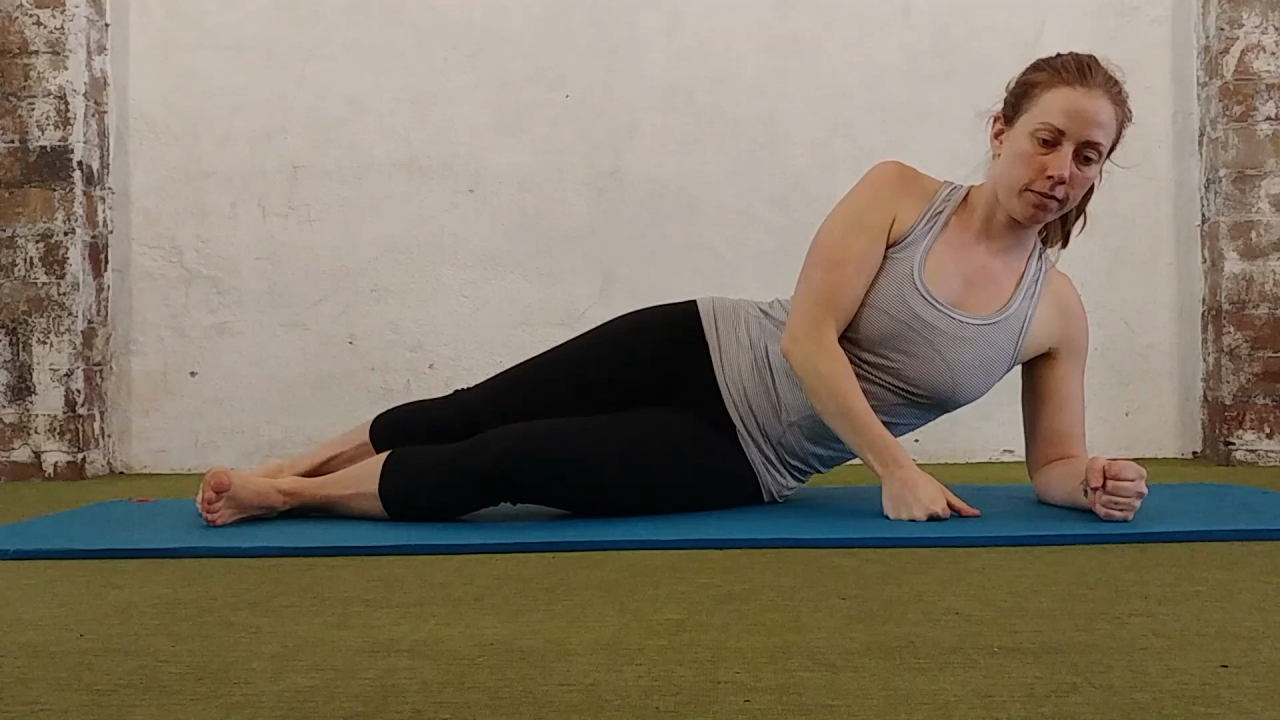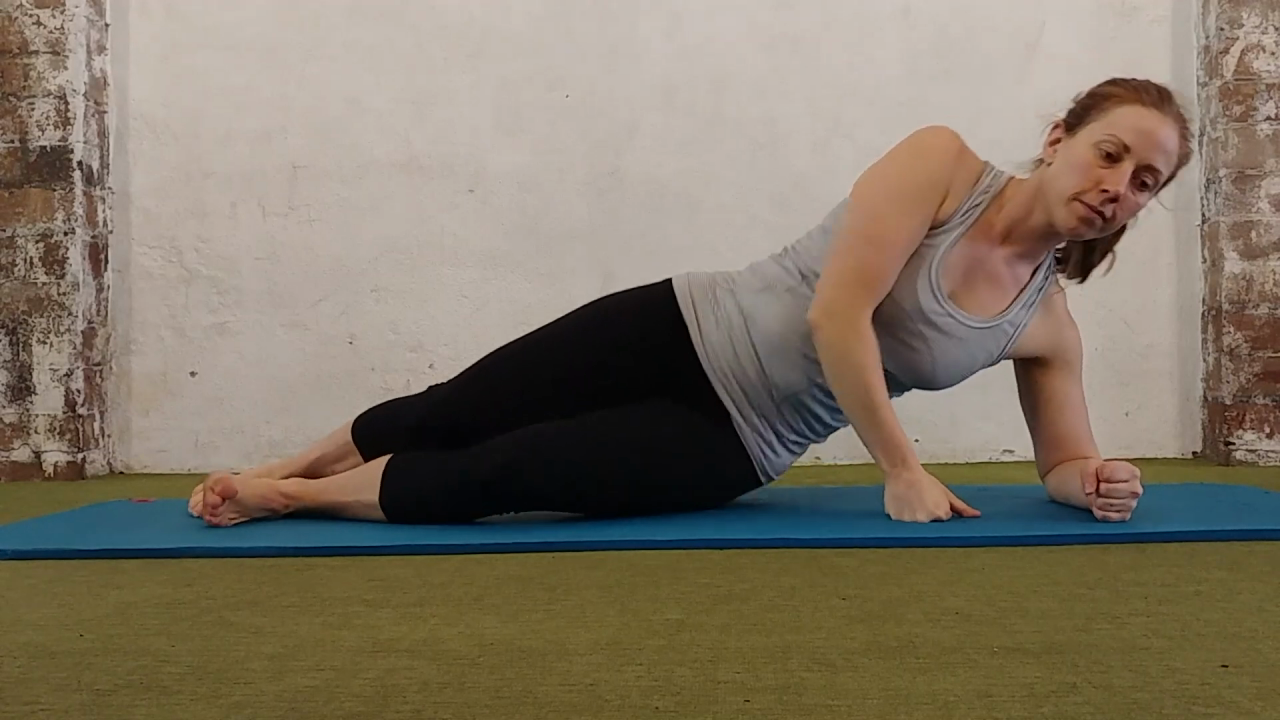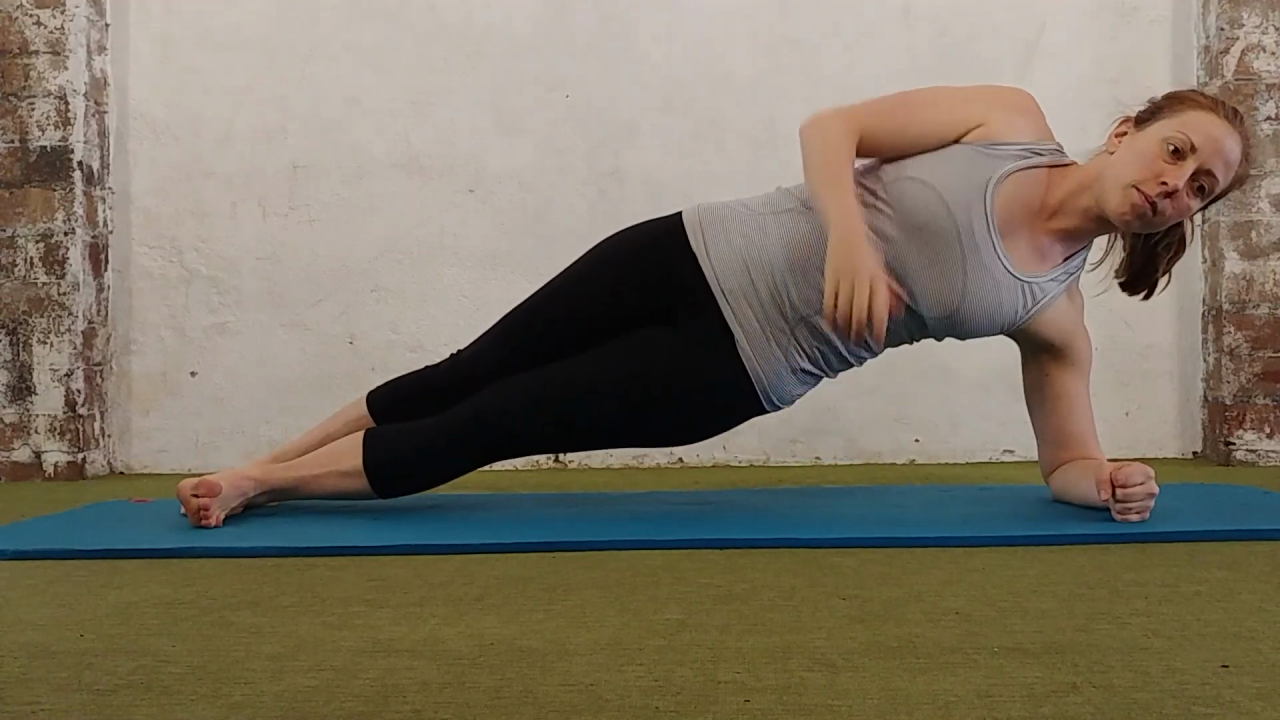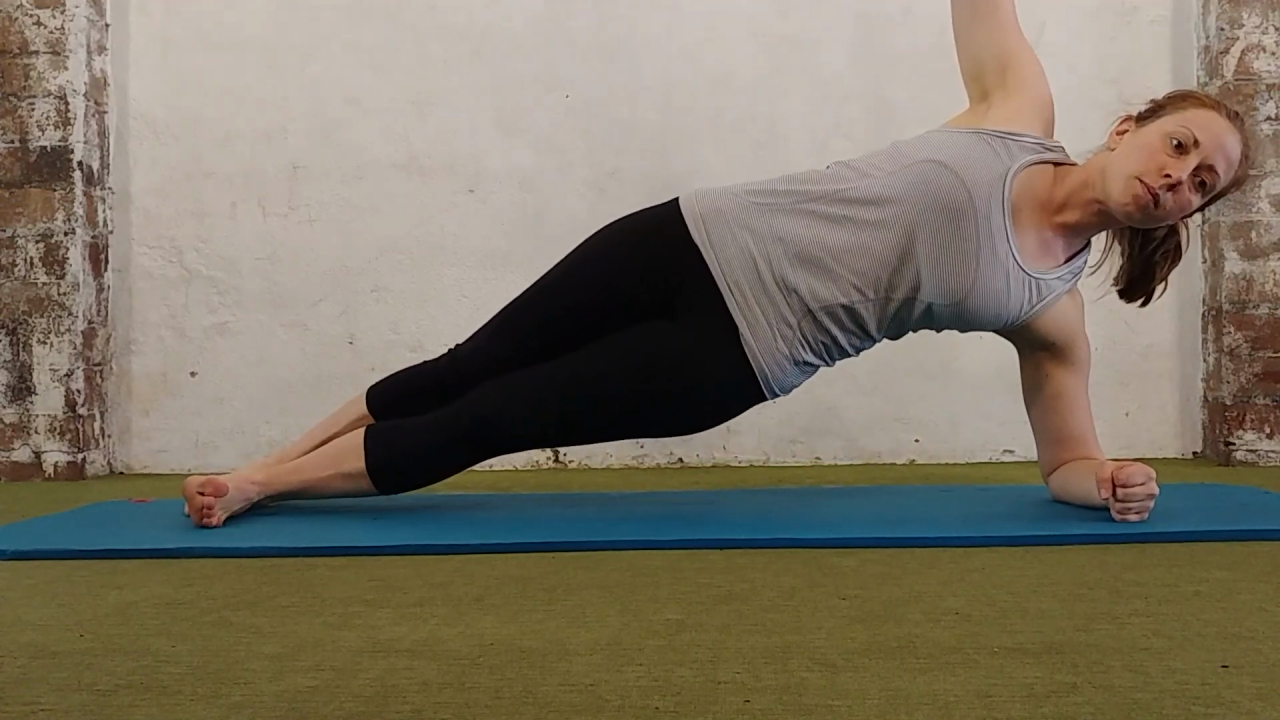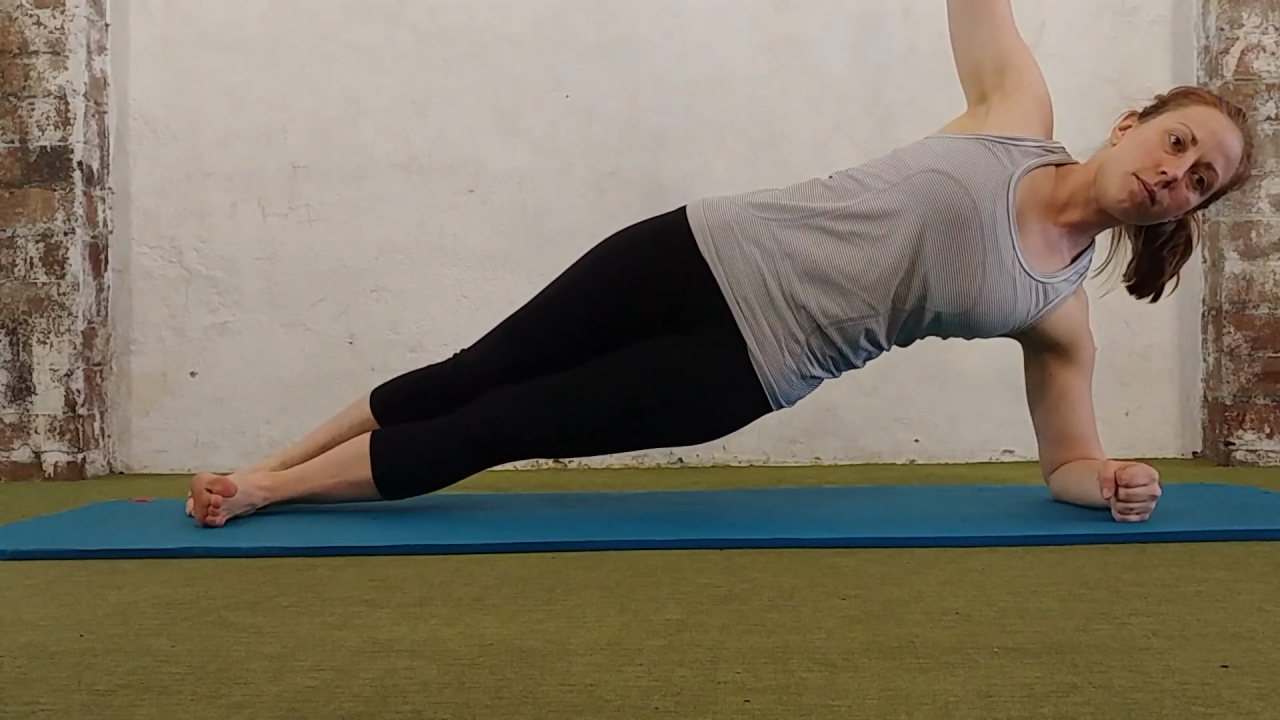
dt=1s
person 1, frame 1
left shoulder: (1057, 315)
right shoulder: (899, 190)
left elbow: (1051, 464)
right elbow: (807, 336)
left wrist: (1094, 480)
right wrist: (896, 470)
left hip: (743, 464)
right hip: (702, 350)
left knee: (501, 466)
right knee: (457, 415)
left ankle: (285, 496)
right ankle: (270, 478)
person 1, frame 2
left shoulder: (1048, 330)
right shoulder: (941, 161)
left elbow: (1063, 463)
right elbow: (836, 317)
left wrist: (1098, 483)
right wrist: (902, 474)
left hip: (731, 444)
right hip: (680, 328)
left knee: (497, 475)
right knee: (441, 414)
left ankle: (283, 497)
right ankle: (268, 480)
person 1, frame 3
left shoulder: (1058, 319)
right shoulder: (1014, 121)
left elbow: (1067, 463)
right elbow: (830, 135)
left wrist: (1112, 481)
right wrist: (849, 232)
left hip: (734, 370)
right hip: (693, 256)
left knee: (482, 432)
right knee: (457, 378)
left ankle: (259, 491)
right ankle: (251, 472)
person 1, frame 4
left shoulder: (1054, 312)
right shoulder: (1022, 108)
left elbow: (1067, 459)
left wrist: (1112, 482)
left hip: (731, 355)
right hip: (693, 241)
left knee: (482, 424)
right knee: (461, 370)
left ankle: (260, 487)
right ankle: (254, 471)
person 1, frame 5
left shoulder: (1059, 312)
right shoulder: (1019, 109)
left elbow: (1067, 461)
left wrist: (1116, 482)
left hip: (737, 368)
right hip: (701, 251)
left knee: (488, 430)
right knee: (470, 374)
left ankle: (262, 493)
right ankle: (258, 473)
